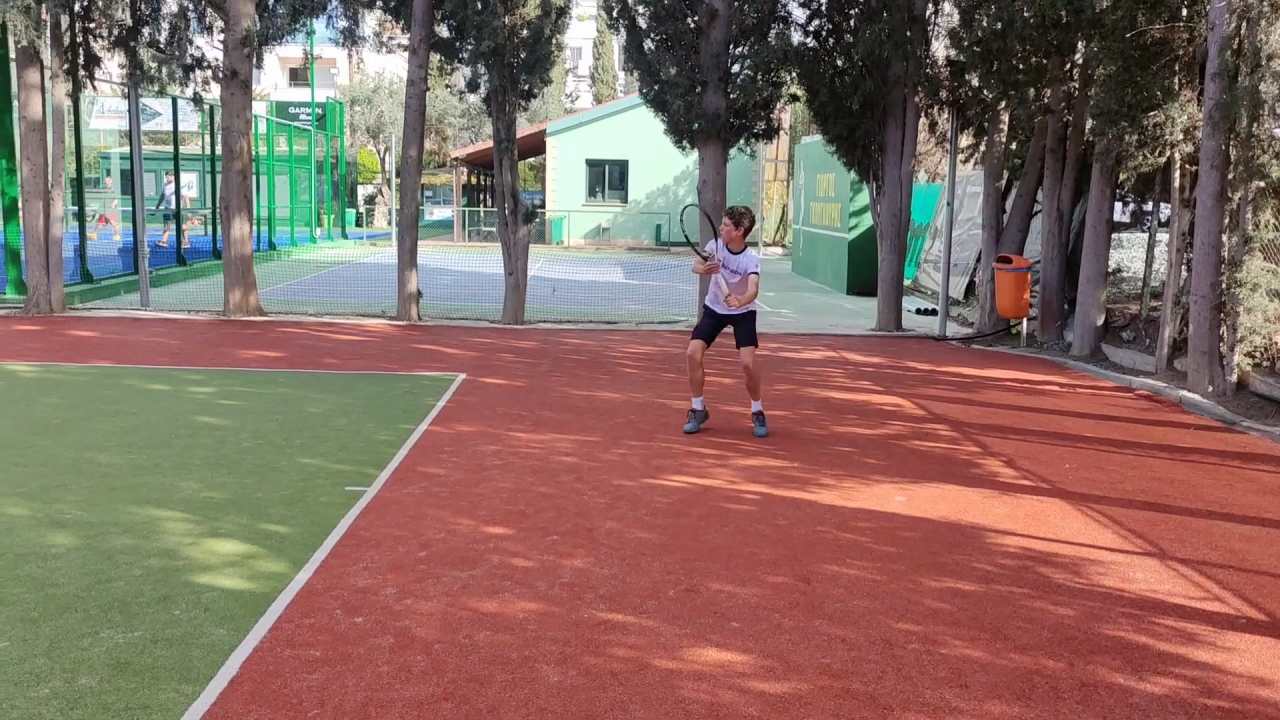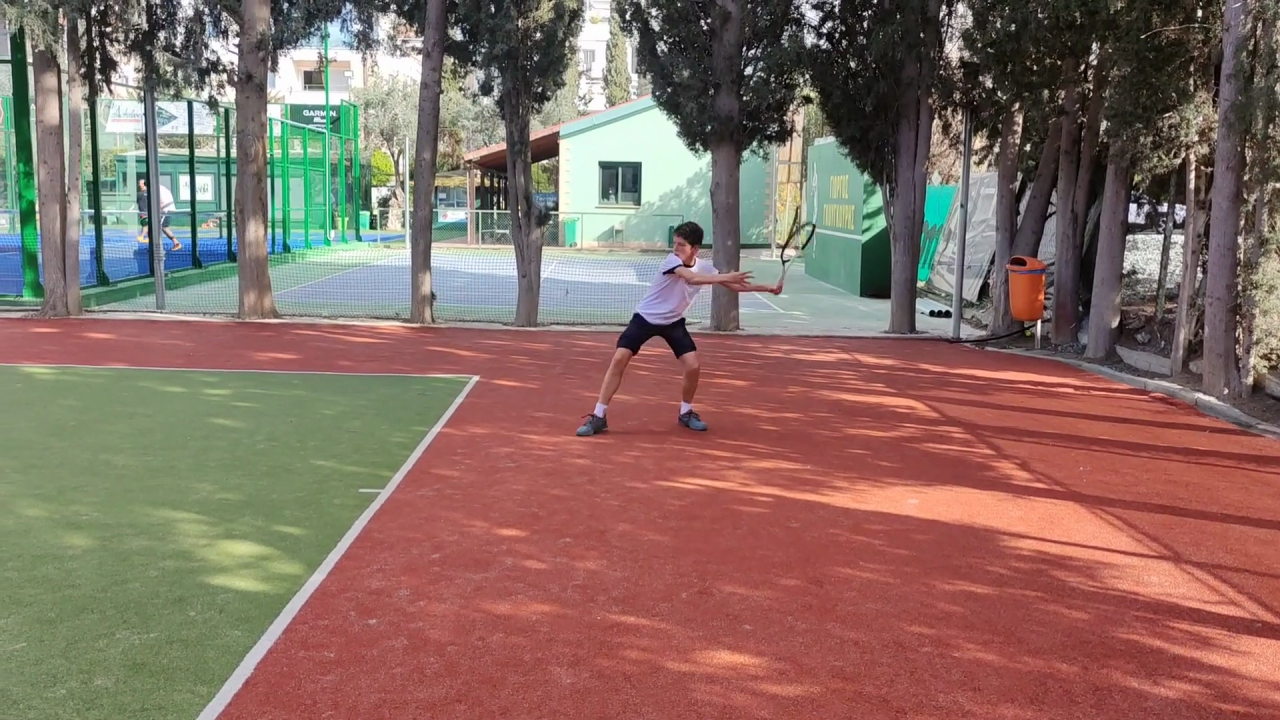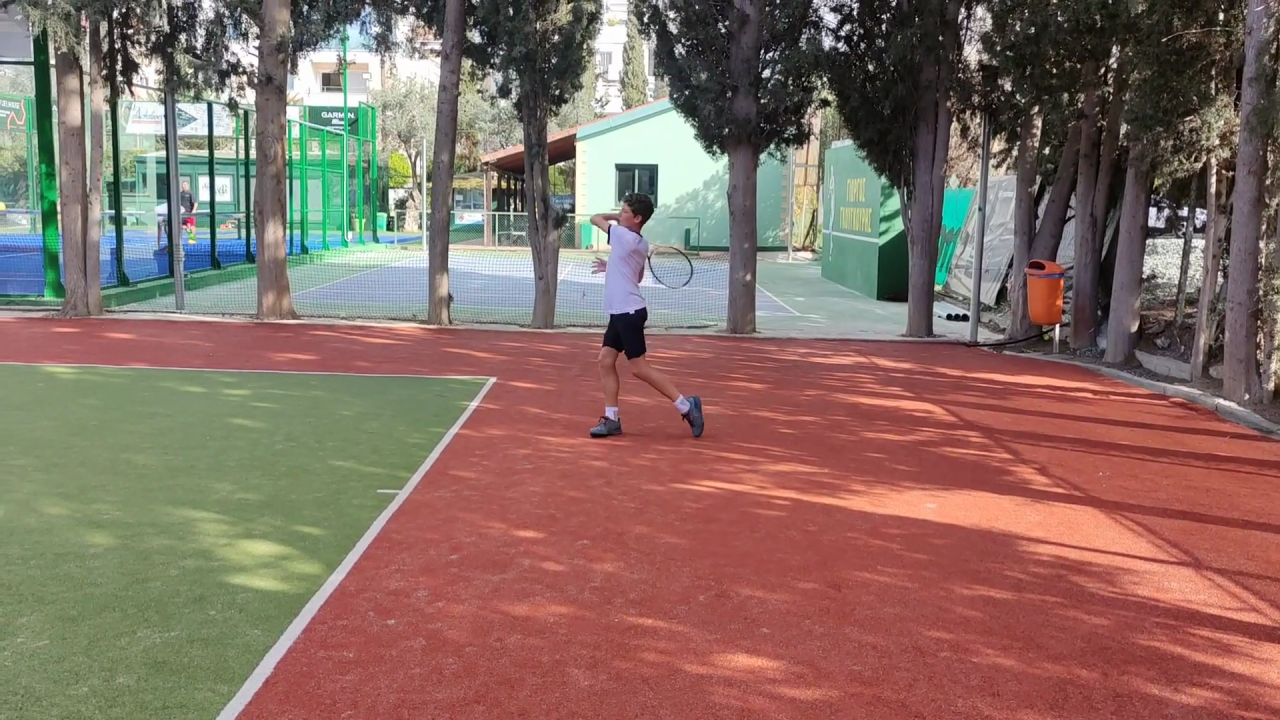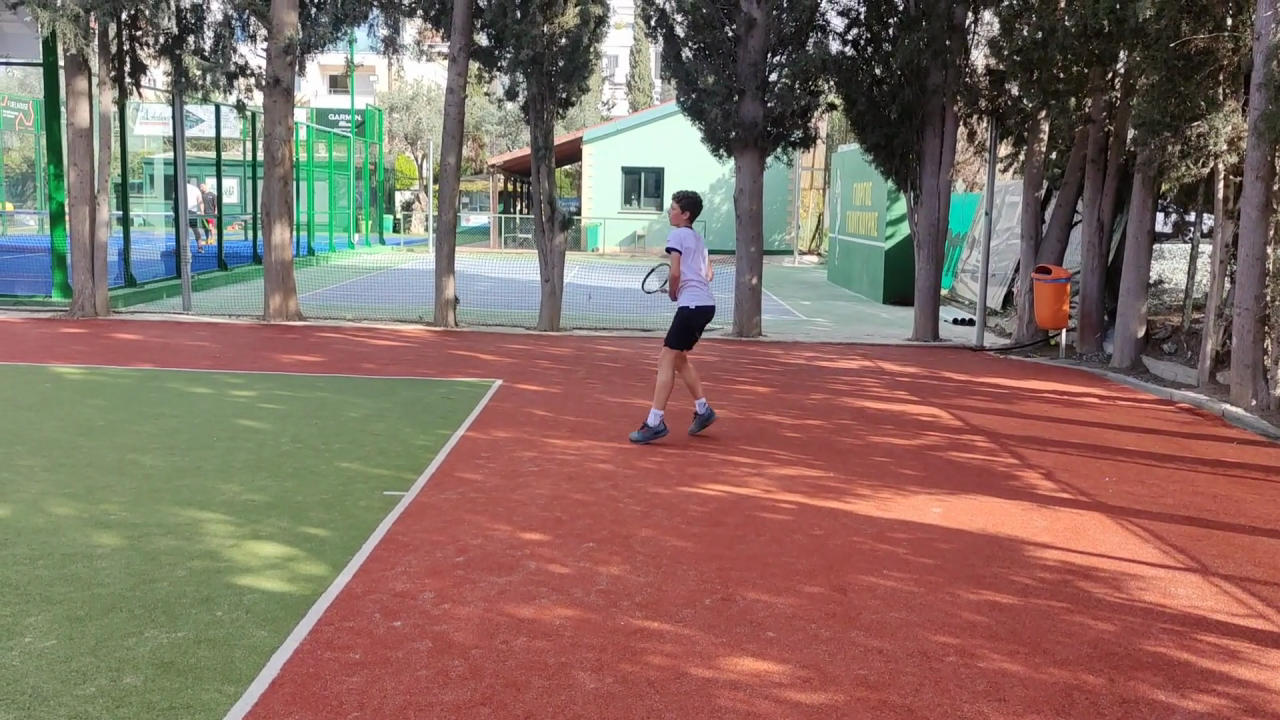
dt=0.7s
person 1, frame 1
left shoulder: (751, 258)
right shoulder: (717, 245)
left elbow: (752, 290)
right elbow: (697, 265)
left wrist: (739, 299)
right wrist: (704, 268)
left hip: (742, 312)
right hip: (714, 310)
left knee: (747, 362)
right knee: (693, 354)
left ankle: (757, 413)
right ankle: (699, 410)
person 1, frame 2
left shoulder: (705, 267)
right shoulder: (671, 261)
left elbow: (733, 286)
right elbow: (691, 278)
left wrist: (766, 288)
right wrist: (727, 276)
left hip: (673, 321)
right hip: (645, 318)
left knee: (693, 366)
right knee: (619, 359)
left ankle: (686, 412)
right ankle: (598, 416)
person 1, frame 3
left shoulder: (620, 233)
right shoulder: (642, 244)
left elbow: (596, 219)
left wrist: (613, 216)
right wrist: (610, 267)
left hip: (628, 311)
right hip: (622, 311)
left knee: (640, 367)
right knee: (605, 361)
left ankle: (686, 406)
right ankle: (612, 419)
person 1, frame 4
left shoulder: (676, 235)
right shoulder: (699, 239)
left elbow: (675, 272)
left wrist: (672, 291)
left hip: (692, 306)
right hip: (705, 306)
left knee: (666, 359)
right knee: (680, 359)
left ankle: (654, 423)
right ankle: (703, 410)
